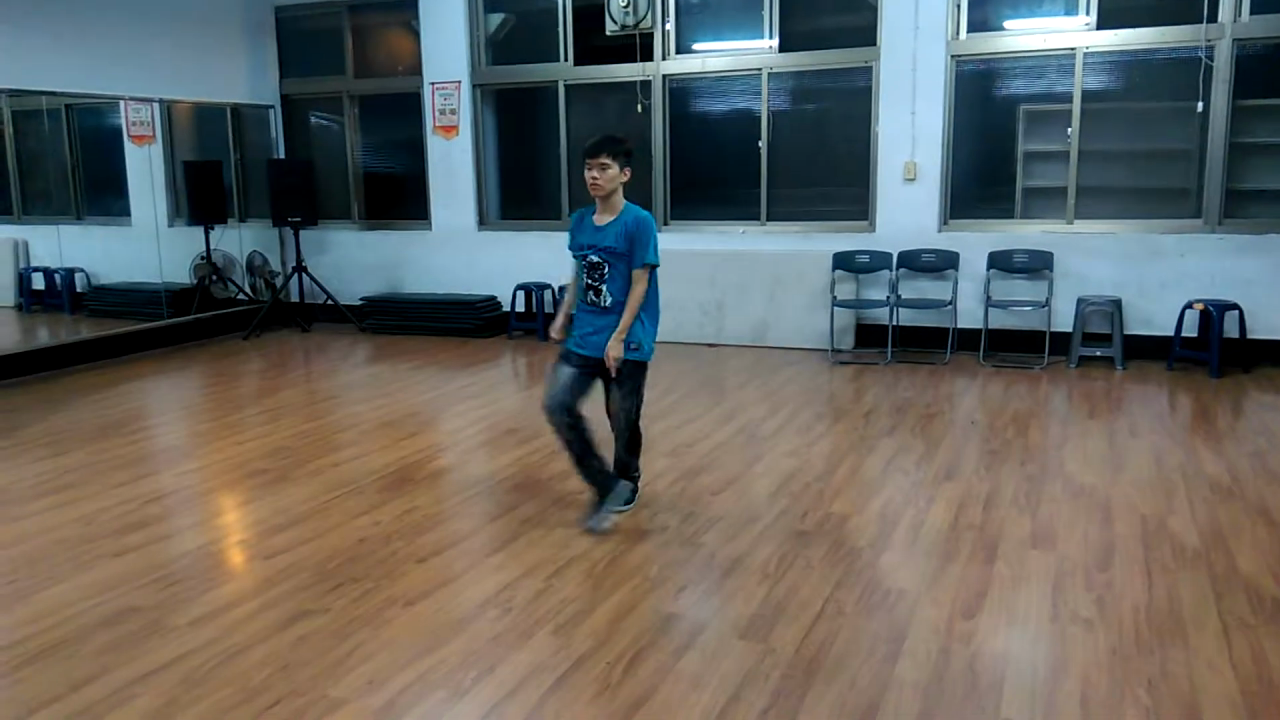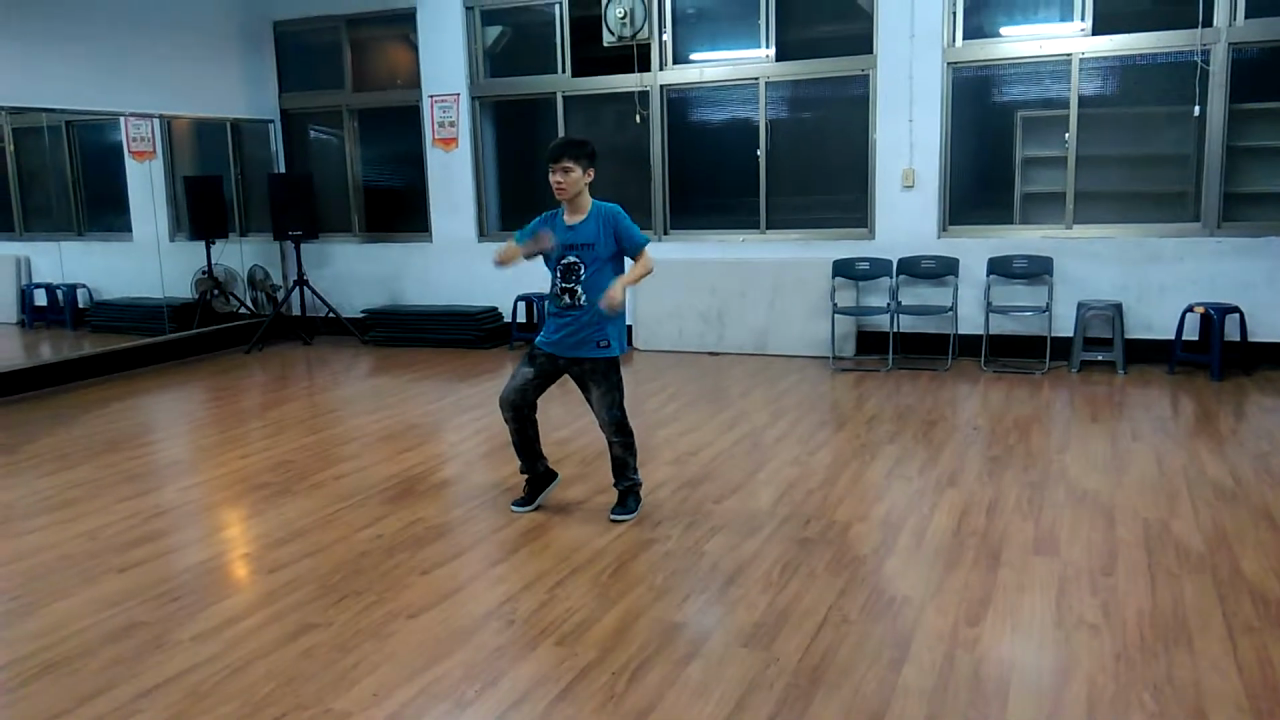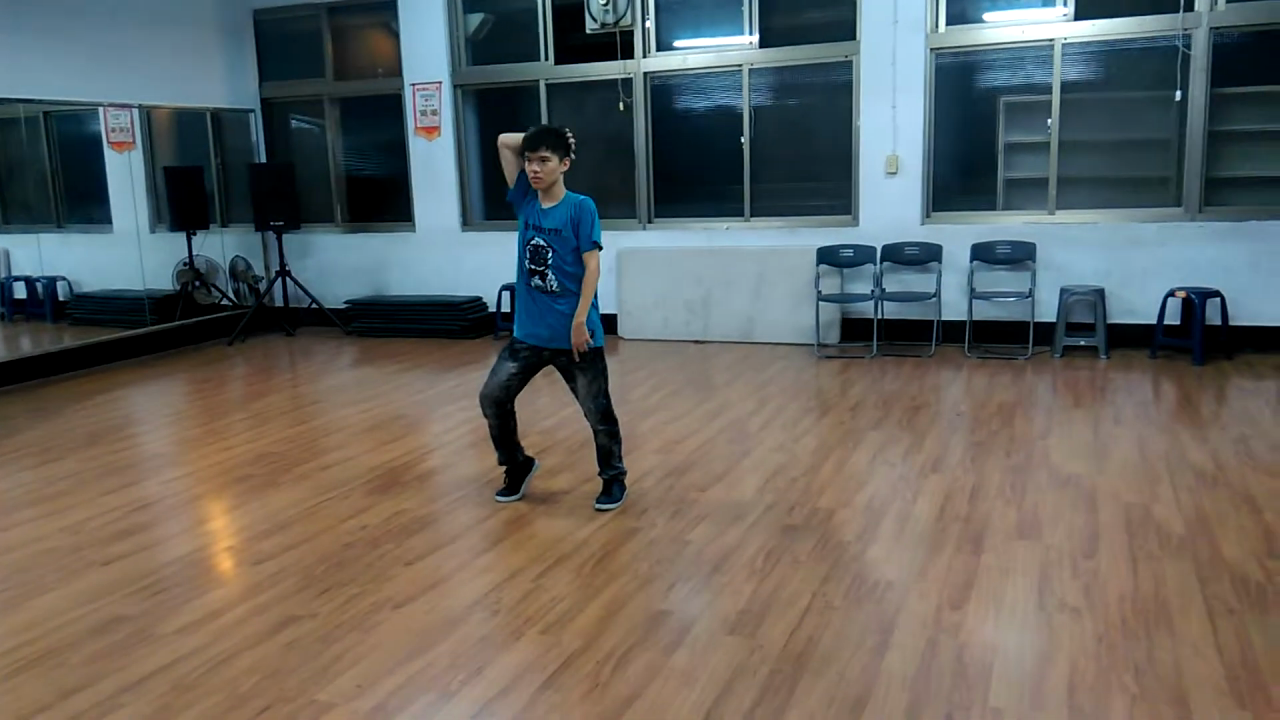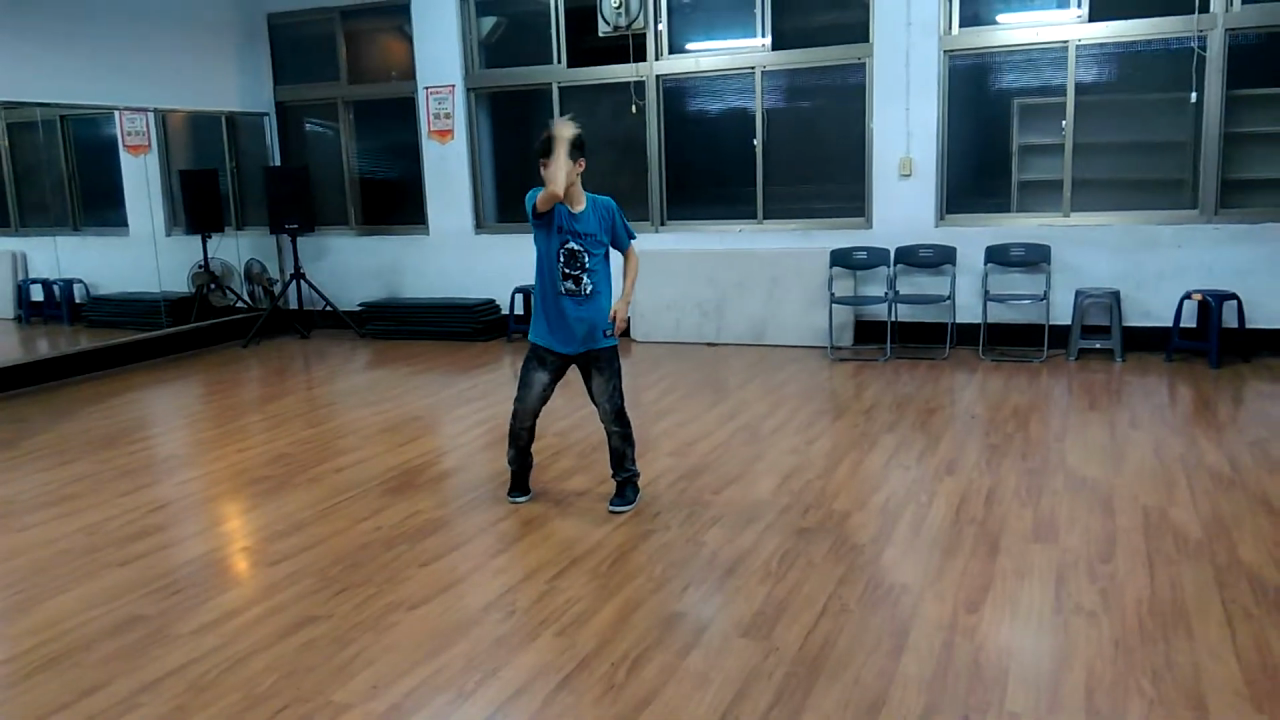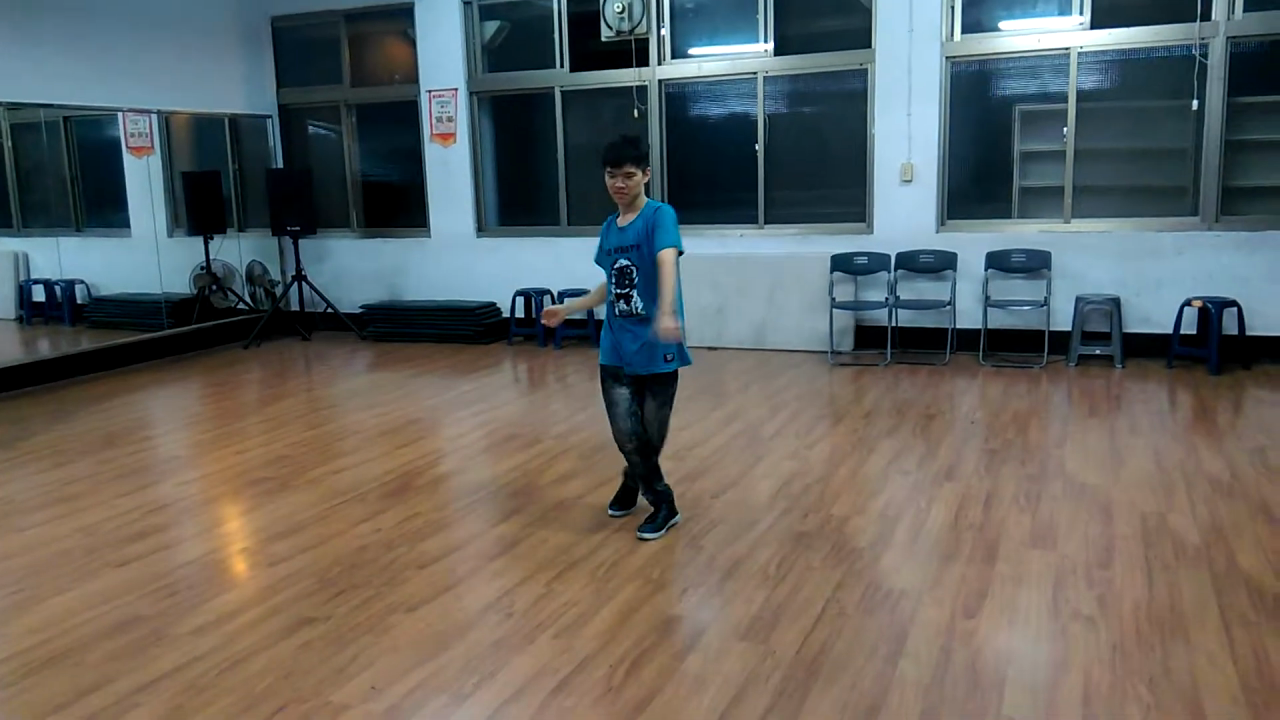
dt=1s
person 1, frame 1
left shoulder: (639, 222)
right shoulder: (579, 222)
left elbow: (640, 287)
left wrist: (619, 338)
right wrist: (563, 317)
left hip: (626, 343)
right hip: (583, 337)
left knee: (624, 421)
right knee: (556, 405)
left ankle: (627, 482)
right ankle: (605, 484)
person 1, frame 2
left shoulder: (611, 217)
right shoulder: (546, 223)
left elbow: (646, 262)
right elbow: (501, 258)
left wrist: (620, 283)
right wrist: (528, 247)
left hip: (597, 342)
right hip: (553, 338)
left knee: (612, 420)
right knee: (513, 401)
left ankle: (629, 488)
right ankle: (539, 476)
person 1, frame 3
left shoulder: (581, 207)
right shoulder: (525, 200)
left elbow: (592, 267)
right elbow: (503, 142)
left wrist: (581, 322)
right wrist: (532, 143)
left hip: (573, 333)
right hip: (529, 332)
left knee: (597, 411)
right knee: (492, 397)
left ankle: (614, 478)
right ankle: (517, 466)
person 1, frame 4
left shoulder: (605, 208)
right shoulder: (537, 202)
left elbow: (630, 255)
right elbow: (555, 195)
left wrist: (624, 300)
right wrist: (560, 139)
left hip: (597, 332)
right hip: (549, 333)
left knee: (612, 412)
right knee: (524, 411)
left ankle: (627, 481)
right ankle: (519, 473)
person 1, frame 5
left shoulder: (659, 217)
right shoulder: (609, 226)
left elbow: (666, 264)
left wrist: (666, 313)
right wrist: (567, 308)
left hip: (656, 352)
right hip: (615, 350)
left knee: (651, 436)
right knee: (626, 434)
left ankle: (634, 484)
right ankle: (663, 507)
